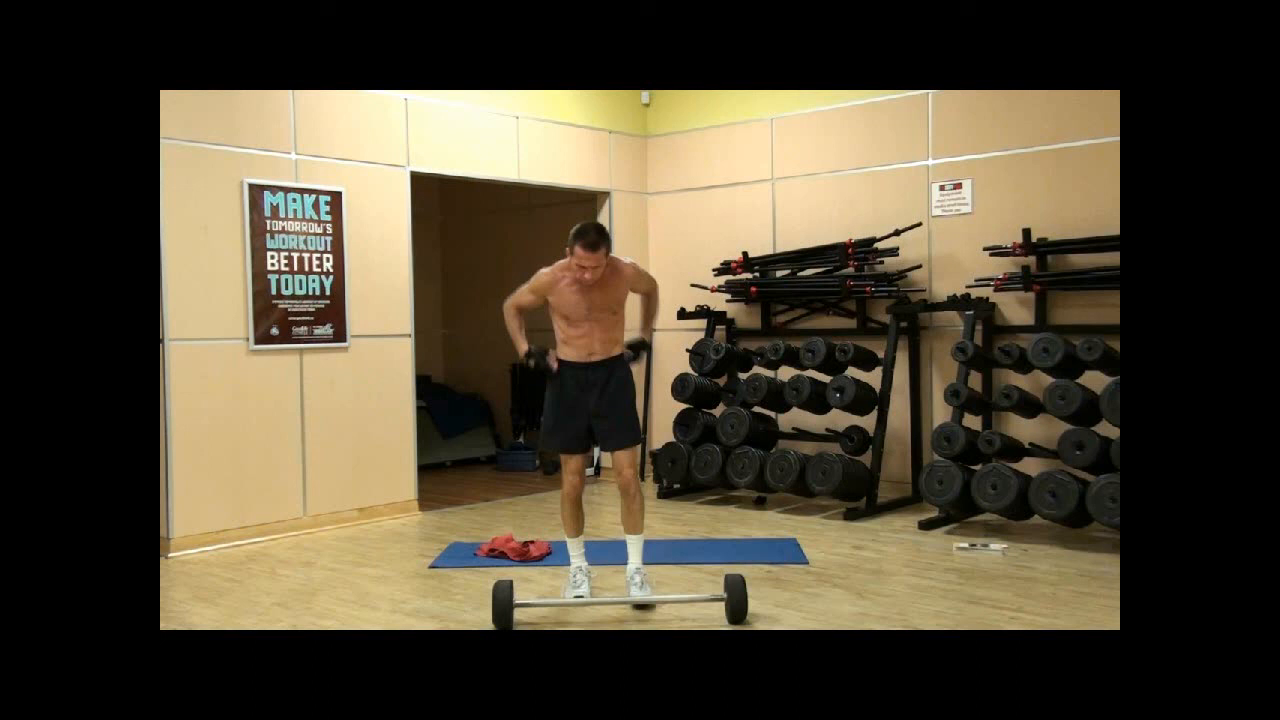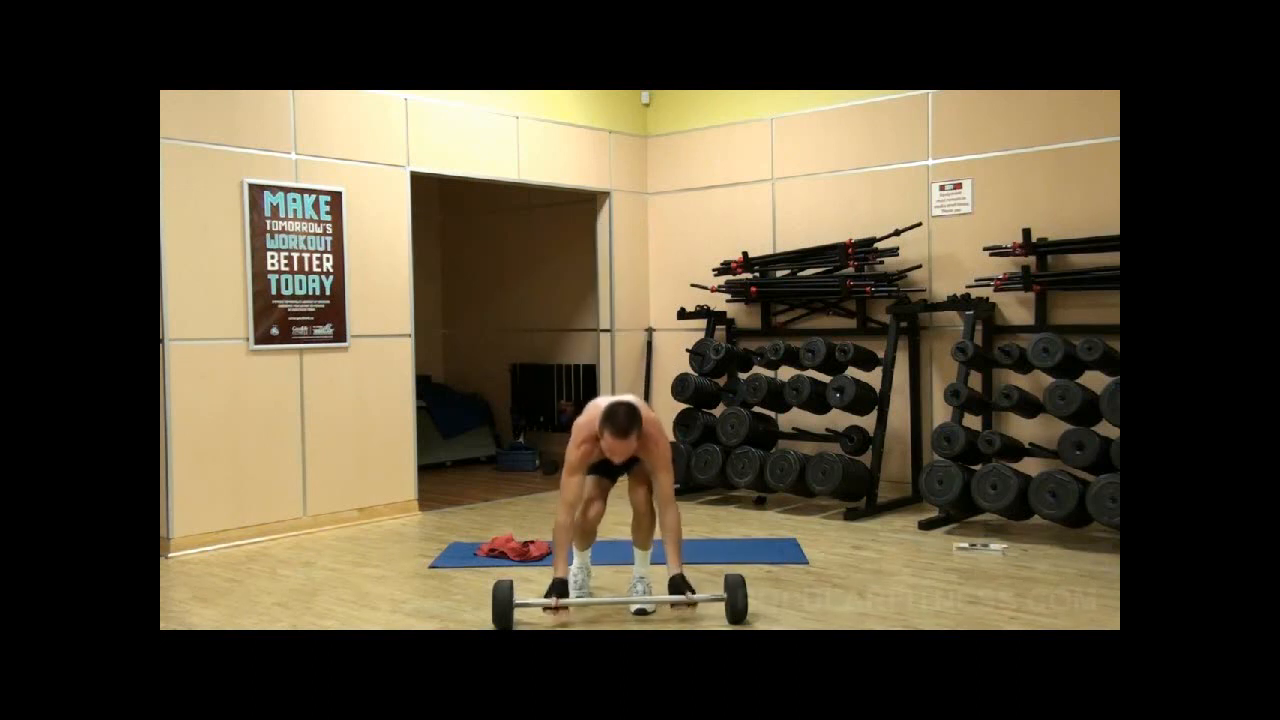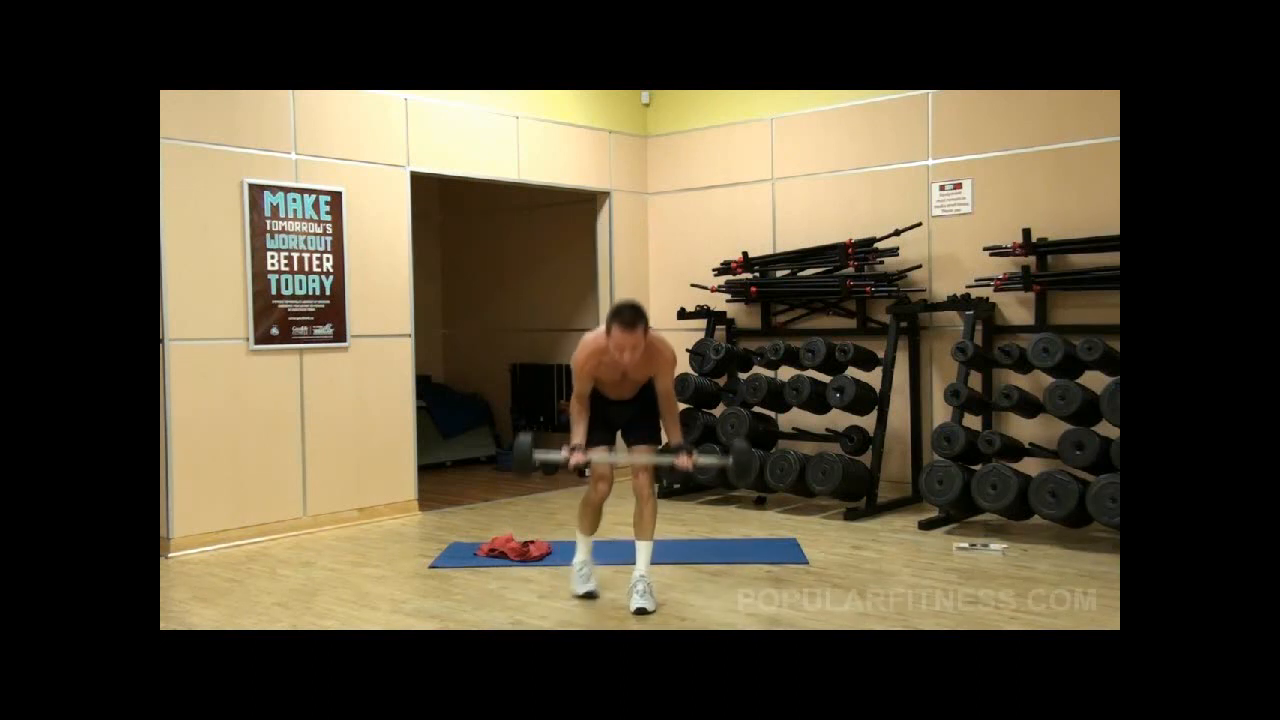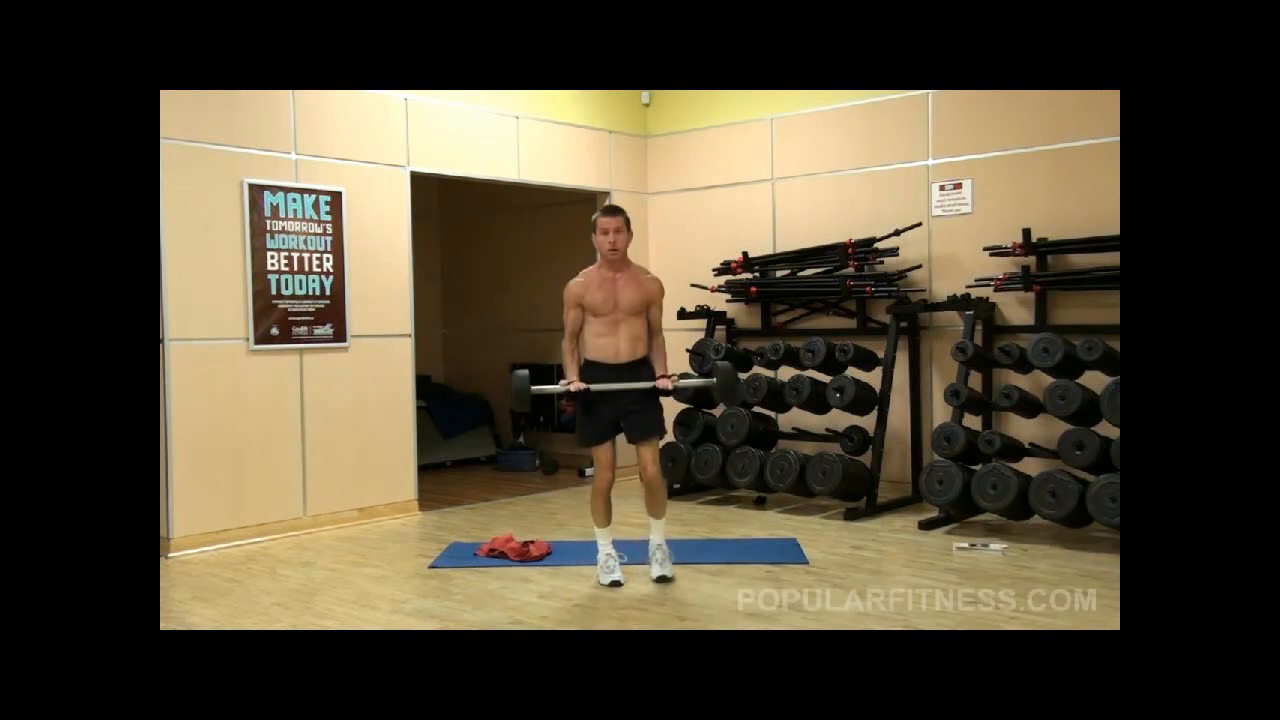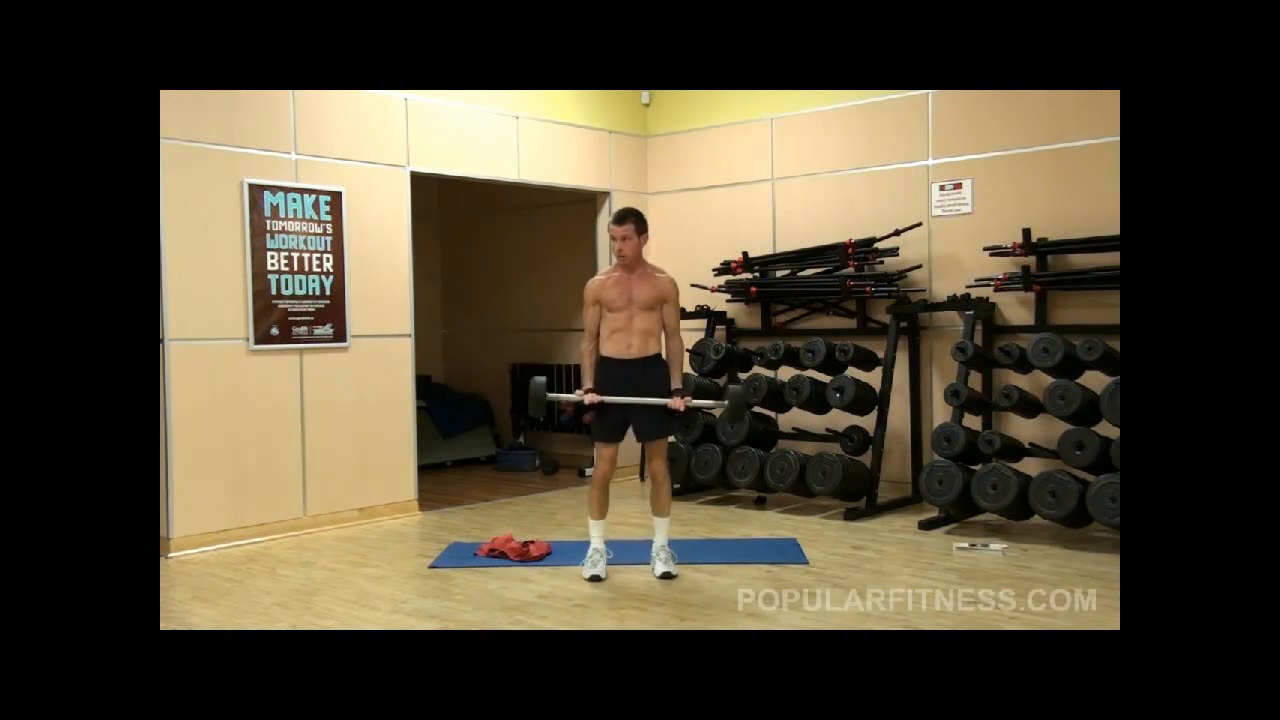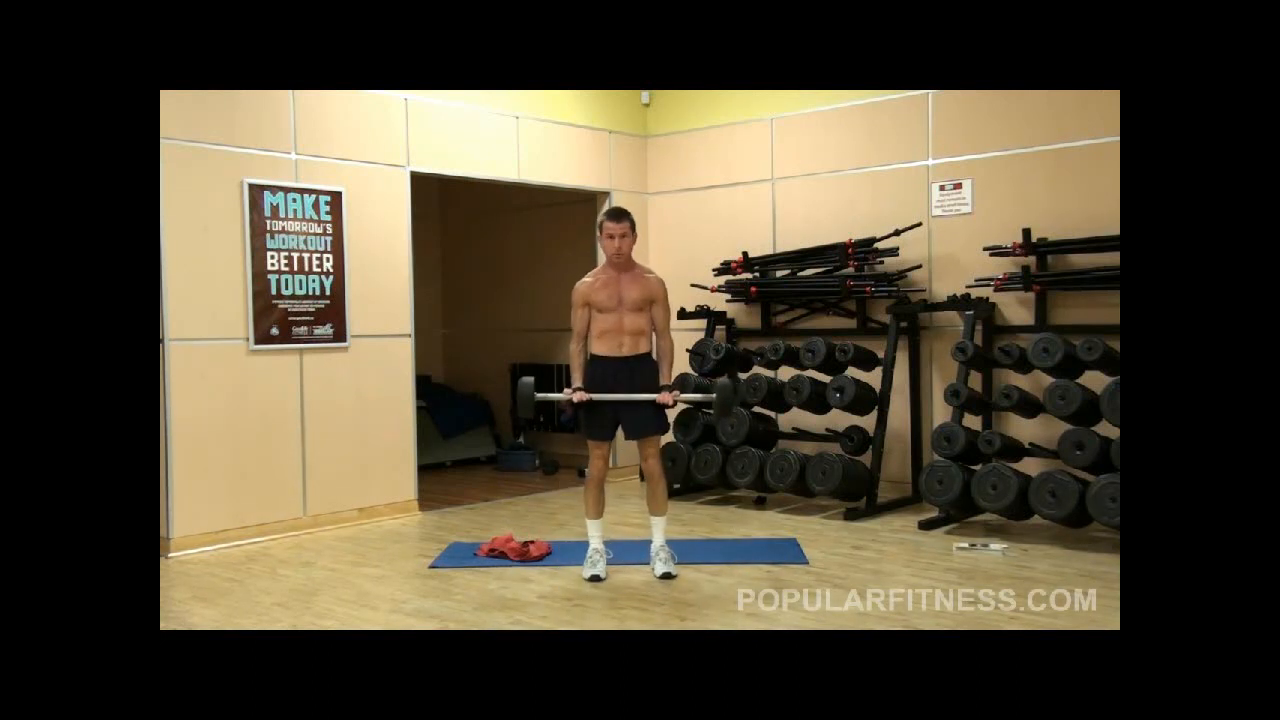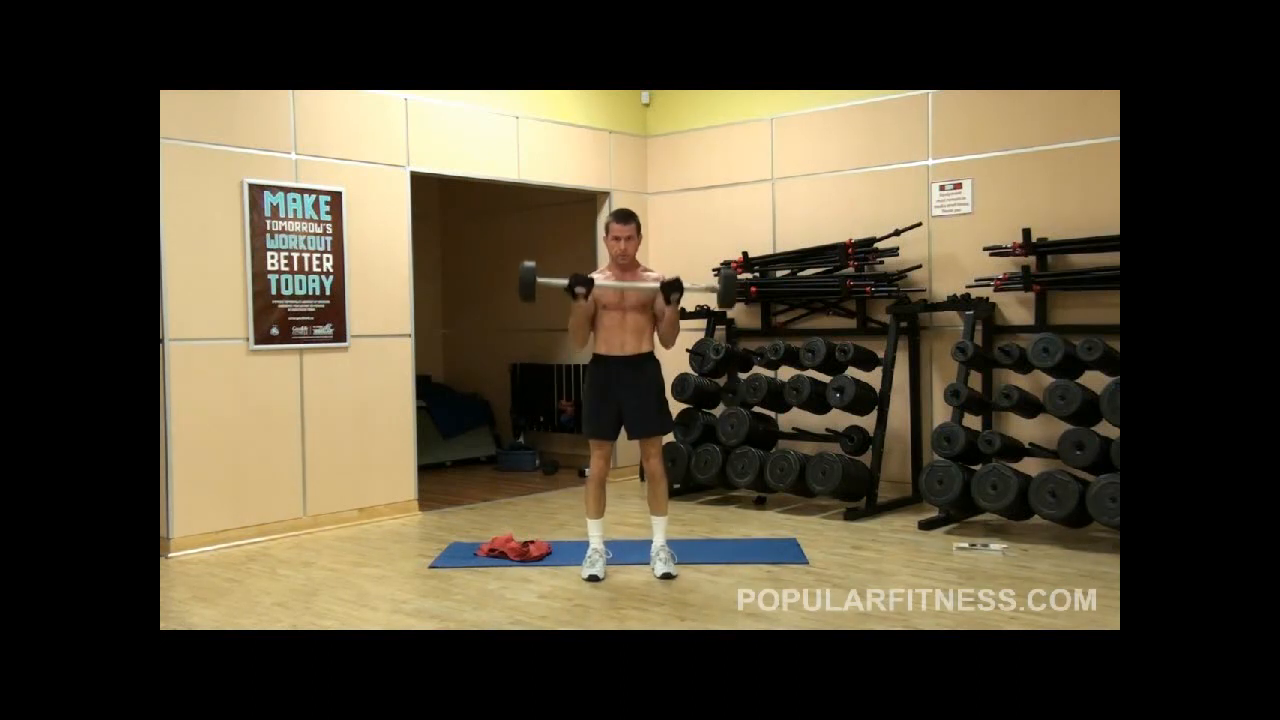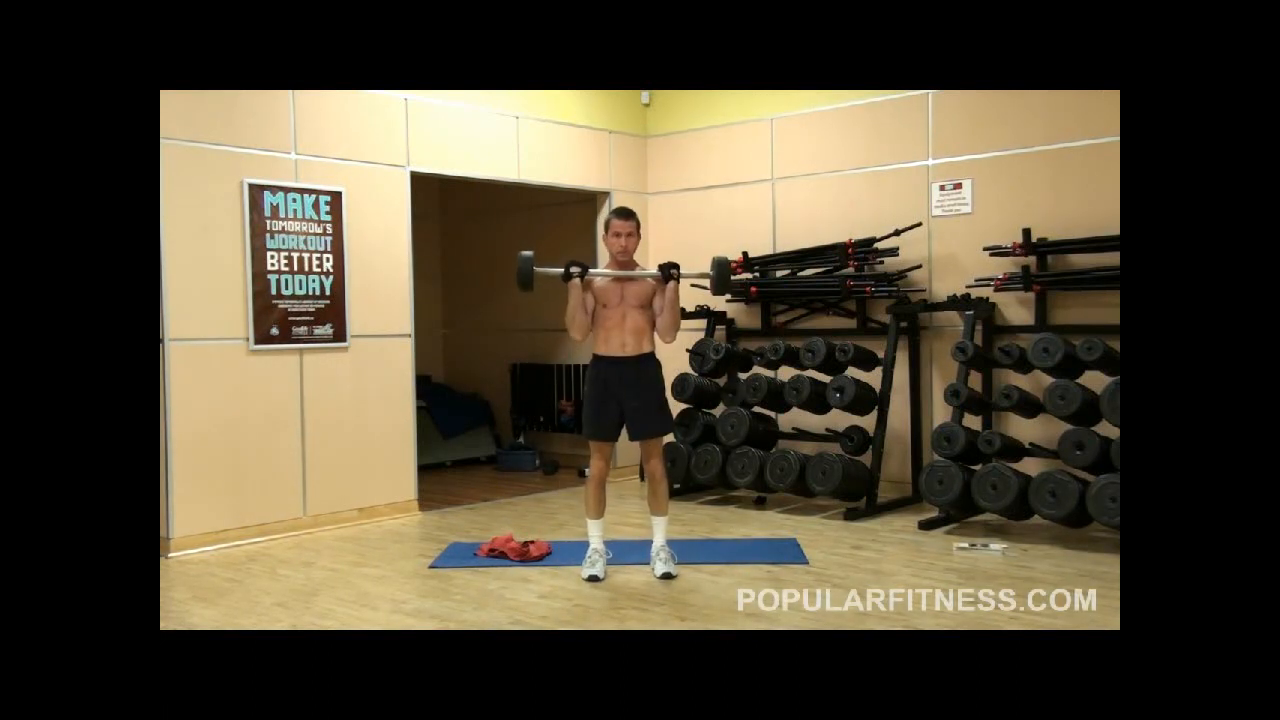
dt=0.7s
person 1, frame 1
left shoulder: (625, 273)
right shoulder: (548, 279)
left elbow: (651, 289)
right elbow: (511, 306)
left wrist: (644, 336)
right wrist: (526, 350)
left hip: (614, 376)
right hip: (567, 378)
left knee: (627, 477)
right knee: (572, 481)
left ankle: (636, 569)
right ankle: (577, 567)
person 1, frame 2
left shoulder: (654, 439)
right shoulder: (583, 440)
left elbow: (667, 506)
right elbow: (566, 510)
left wrist: (676, 574)
right wrist: (559, 576)
left hip: (641, 453)
right hip: (595, 455)
left knee: (642, 499)
right knee: (591, 509)
left ankle: (641, 576)
right ankle: (579, 567)
person 1, frame 3
left shoulder: (663, 352)
right shoulder: (588, 351)
left elbow: (667, 399)
right elbow: (579, 399)
left wrist: (677, 444)
right wrist: (577, 444)
left hip: (641, 400)
right hip: (599, 403)
left knee: (644, 481)
right knee: (600, 483)
left ankle: (641, 577)
right ankle: (582, 557)
person 1, frame 4
left shoulder: (650, 284)
right shoulder: (578, 287)
left elbow: (655, 335)
right elbow: (571, 339)
left wrist: (662, 373)
right wrist: (572, 375)
left hip: (638, 378)
right hip: (596, 380)
left knee: (651, 472)
right knee: (603, 475)
left ankle: (657, 544)
right ankle: (606, 554)
person 1, frame 5
left shoulder: (663, 283)
right shoulder: (597, 286)
left elbow: (673, 338)
right elbow: (589, 340)
left wrist: (677, 387)
right wrist: (588, 385)
left hip: (651, 372)
right hip: (610, 374)
left knee: (657, 465)
right knee: (603, 466)
left ankle: (660, 546)
right ankle: (597, 547)
person 1, frame 6
left shoulder: (652, 283)
right shoulder: (585, 287)
left elbow: (663, 336)
right elbow: (578, 340)
left wrist: (666, 383)
right wrist: (577, 384)
left hip: (641, 371)
right hip: (600, 372)
left knee: (652, 462)
right knee: (597, 464)
left ankle: (659, 545)
right ankle: (596, 547)
person 1, frame 7
left shoulder: (655, 281)
right shoulder: (591, 283)
left elbow: (668, 340)
right elbow: (578, 341)
left wrist: (671, 304)
right wrist: (579, 301)
left hip: (643, 370)
right hip: (603, 371)
left knee: (653, 460)
right knee: (598, 462)
left ankle: (659, 544)
right ankle: (595, 546)
person 1, frame 8
left shoulder: (654, 282)
right shoulder: (591, 283)
left elbow: (668, 333)
right elbow: (577, 331)
left wrist: (672, 285)
right wrist: (574, 284)
left hip: (644, 371)
right hip: (603, 372)
left knee: (654, 461)
right knee: (598, 463)
left ankle: (660, 545)
right ankle: (596, 547)
